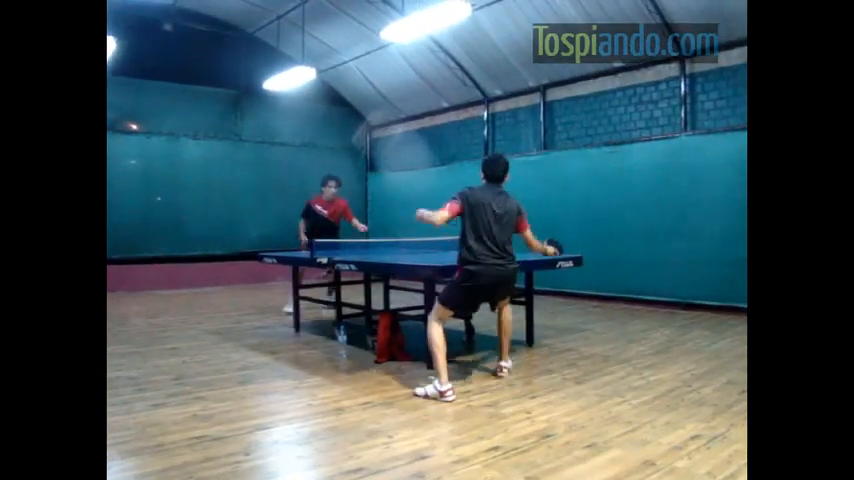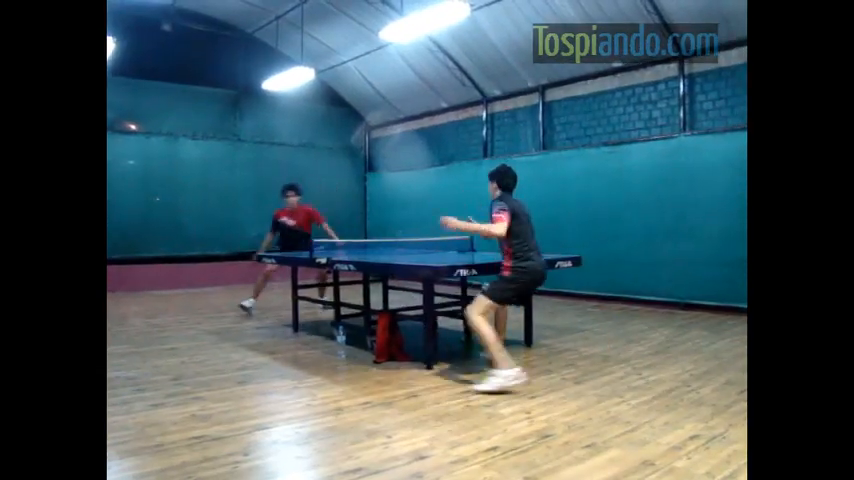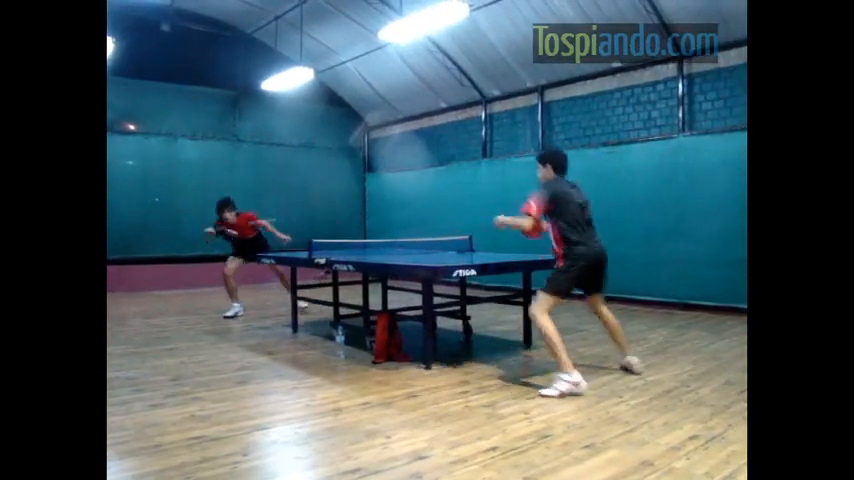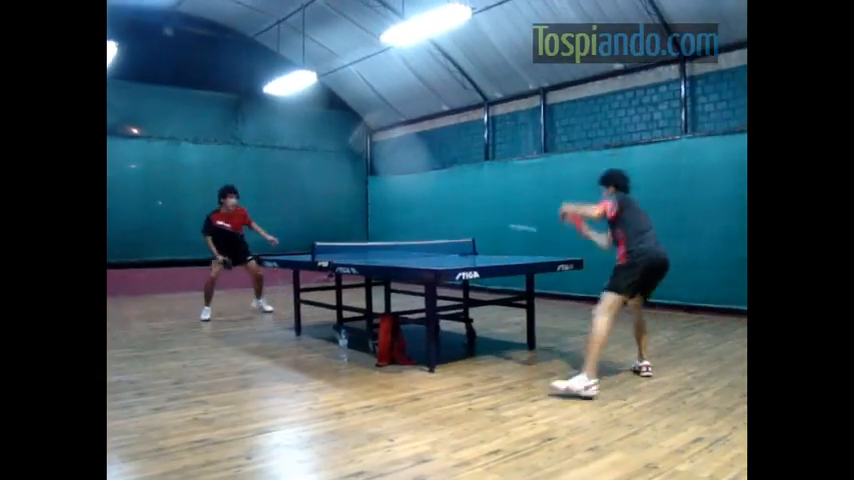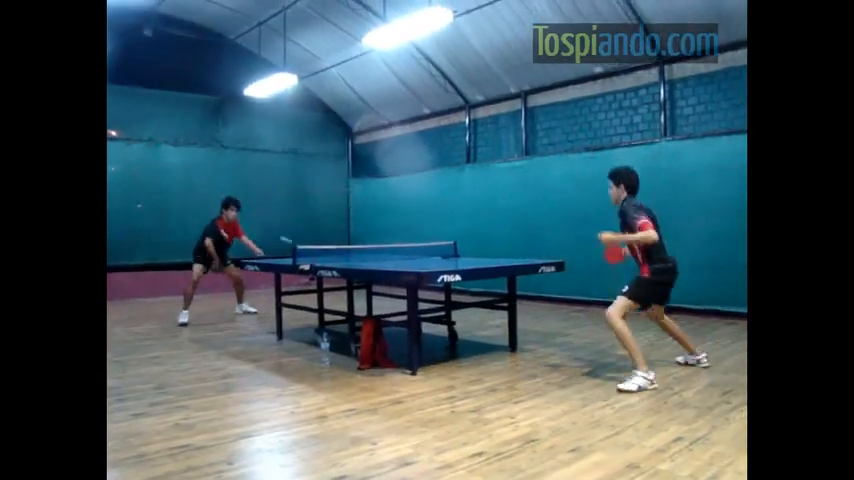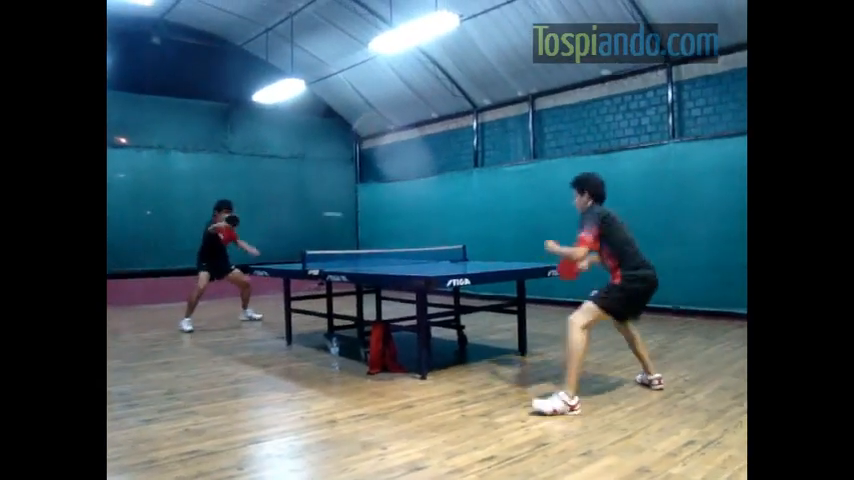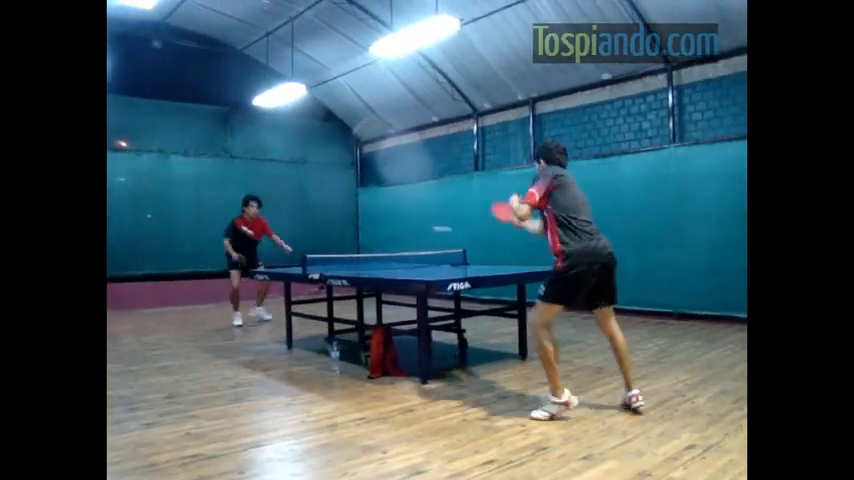
dt=0.4s
person 1, frame 1
left shoulder: (468, 194)
right shoulder: (514, 204)
left elbow: (438, 220)
right elbow: (531, 244)
left wrist: (424, 214)
right wrist: (548, 250)
left hip: (473, 273)
right hip: (504, 272)
left knee: (435, 319)
right knee: (502, 304)
left ankle: (443, 385)
right ankle: (503, 361)
person 1, frame 2
left shoulder: (501, 204)
right shoulder: (518, 206)
left elbow: (499, 231)
left wrist: (460, 225)
right wrist: (478, 227)
left hip: (519, 270)
right hip: (536, 269)
left knee: (474, 313)
right knee: (498, 302)
left ankle: (506, 370)
right ankle: (499, 358)
person 1, frame 3
left shoulder: (547, 190)
right shoulder: (574, 190)
left elbow: (525, 224)
left wrist: (503, 221)
right wrist: (549, 226)
left hip: (575, 258)
right hip: (596, 254)
left knee: (538, 311)
right knee: (597, 305)
left ankle: (571, 377)
right ankle: (629, 358)
person 1, frame 4
left shoulder: (619, 200)
right shoulder: (631, 208)
left elbow: (593, 212)
right elbow: (607, 243)
left wrist: (568, 209)
right wrist: (584, 229)
left hip: (637, 259)
right hip: (659, 259)
left knee: (603, 312)
right knee: (635, 304)
left ankle: (587, 379)
right ankle: (643, 362)
person 1, frame 5
left shoulder: (630, 208)
right shoulder: (631, 208)
left elbow: (652, 237)
left wrist: (617, 239)
right wrist: (627, 247)
left hip: (654, 273)
right hip: (664, 270)
left knee: (614, 314)
right knee: (657, 317)
left ankle: (644, 373)
right ankle: (696, 355)
person 1, frame 6
left shoulder: (591, 214)
right shoulder: (605, 215)
left elbow: (578, 252)
left wrist: (553, 248)
right wrist: (589, 263)
left hip: (628, 281)
right hip: (647, 279)
left knee: (577, 323)
right knee: (623, 324)
left ankle: (567, 398)
right ankle: (651, 375)
person 1, frame 7
left shoulder: (547, 175)
right shoulder: (568, 183)
left elbow: (523, 213)
left wrist: (515, 204)
right wrist: (526, 224)
left hip: (576, 259)
right hip: (603, 254)
left knee: (539, 323)
right knee: (608, 325)
left ankle: (560, 395)
right ankle: (632, 393)
person 2, frame 1
left shoulder: (342, 203)
right shoulder: (313, 202)
left elbow: (352, 220)
right elbow: (303, 220)
left wrist: (360, 226)
right wrist: (302, 235)
right knee: (301, 269)
left ankle: (328, 298)
right ankle: (292, 301)
person 2, frame 2
left shoulder: (308, 210)
right shoulder: (279, 214)
left elbow: (323, 223)
right elbow: (271, 234)
left wrist: (335, 238)
right wrist: (261, 250)
left hip: (304, 248)
right hip: (285, 249)
left knee: (322, 272)
right knee: (268, 271)
left ankle: (322, 299)
right ankle: (251, 301)
person 2, frame 3
left shoulder: (247, 217)
right shoulder: (220, 225)
left elbow: (263, 223)
right elbow: (211, 231)
left wrist: (279, 235)
right wrist: (209, 231)
left hip: (260, 247)
right hip: (240, 251)
left knee: (279, 271)
right knee: (227, 273)
right ankle: (236, 306)
person 2, frame 4
left shoulder: (241, 212)
right shoulder: (212, 218)
left elbow: (252, 225)
right elbow: (208, 237)
left wrist: (267, 236)
right wrist: (217, 255)
left hip: (241, 249)
right hip: (222, 251)
left knee: (258, 275)
right knee: (212, 277)
left ankle: (259, 301)
right ankle: (207, 309)
person 2, frame 5
left shoulder: (235, 224)
right shoulder: (216, 224)
left elbow: (243, 238)
right elbow: (207, 243)
left wrist: (256, 249)
right wrist: (216, 260)
left hip: (220, 255)
right hip: (203, 254)
left knee: (238, 278)
right knee: (195, 279)
left ankle: (241, 305)
right ankle: (184, 313)
person 2, frame 6
left shoulder: (228, 228)
right shoulder: (213, 224)
left elbow: (237, 241)
right elbow: (210, 229)
left wrist: (250, 249)
right wrist: (220, 225)
left hip: (222, 262)
right hip: (206, 262)
left knee: (245, 282)
right knee: (201, 288)
left ankle: (246, 312)
right ankle: (186, 320)
person 2, frame 7
left shoulder: (261, 222)
right shoulder: (236, 223)
left elbow: (272, 235)
right elbow: (226, 241)
left wrist: (284, 245)
right wrist: (232, 253)
left hip: (251, 257)
right hip: (236, 258)
left knee: (265, 282)
right knee: (235, 286)
left ankle: (258, 309)
right ankle: (237, 314)
